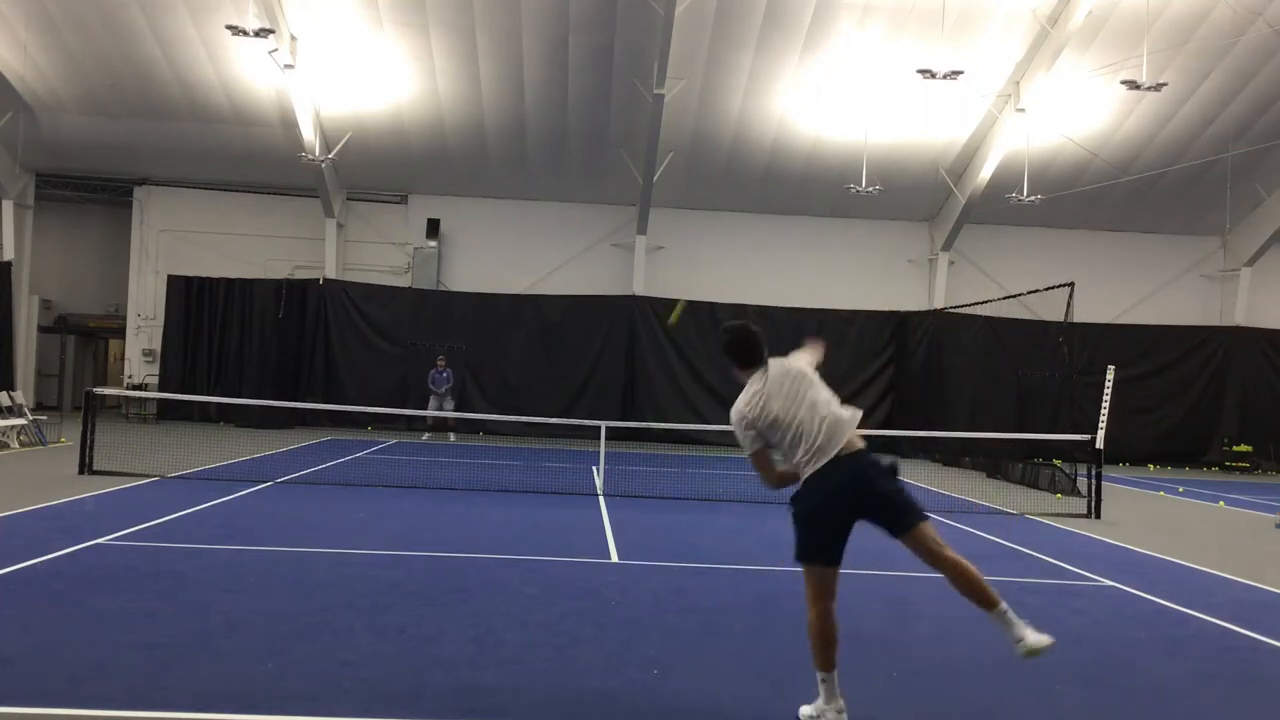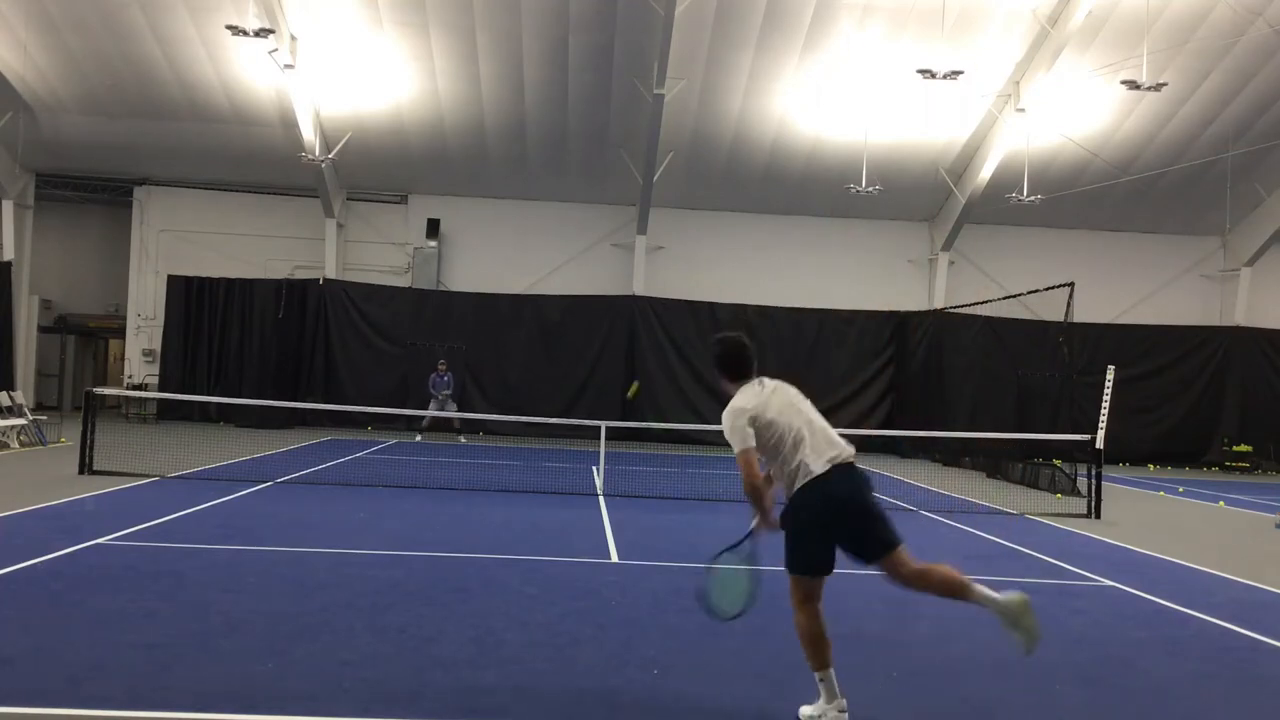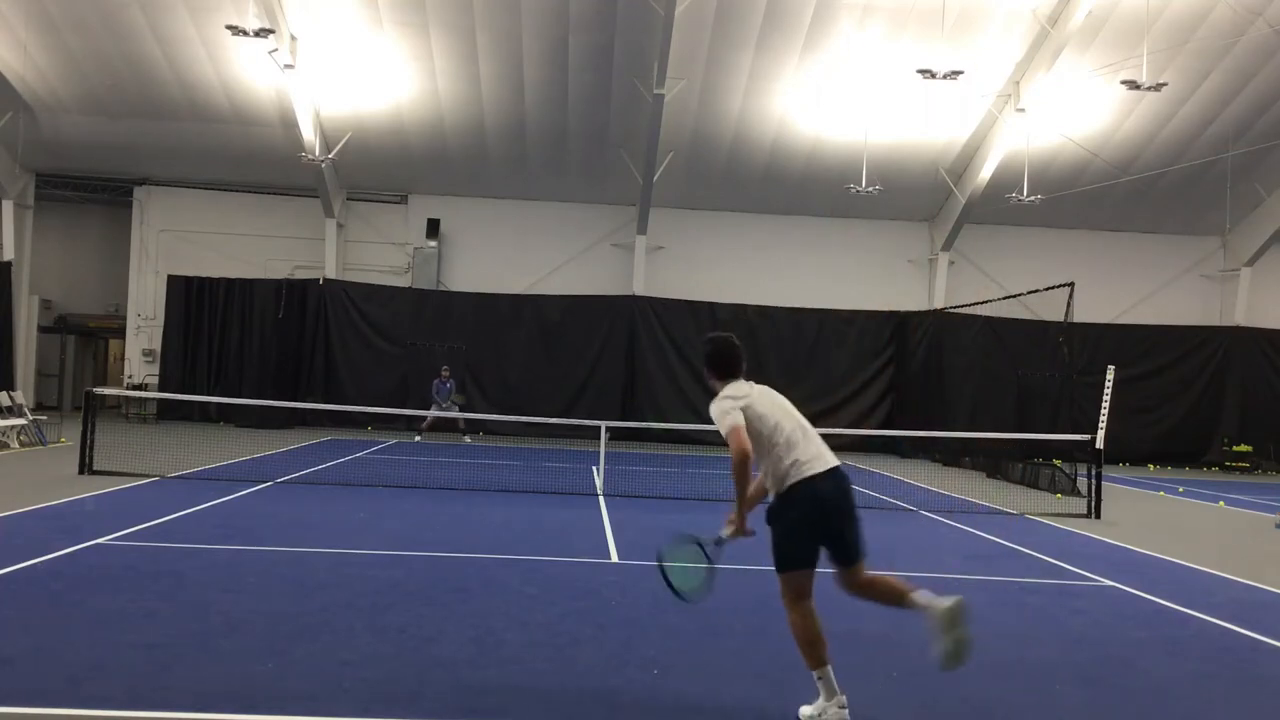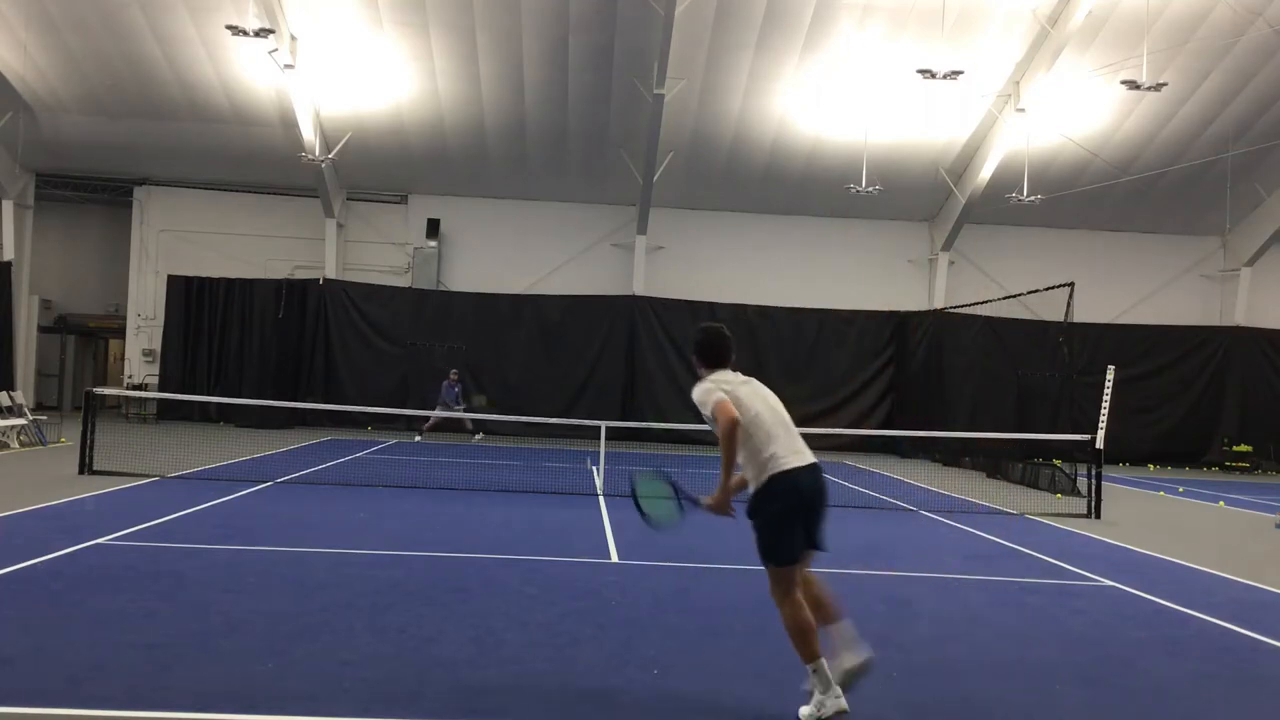
dt=0.1s
person 1, frame 1
left shoulder: (743, 408)
right shoulder: (794, 367)
left elbow: (768, 475)
right elbow: (816, 349)
left hip: (821, 487)
right hip: (862, 465)
left knee: (819, 595)
right knee: (935, 552)
right ankle: (1016, 628)
person 1, frame 2
left shoulder: (735, 414)
right shoulder: (778, 389)
left elbow: (752, 480)
left wrist: (765, 515)
left hip: (809, 500)
right hip: (846, 479)
left knee: (804, 602)
right knee: (906, 572)
right ankle: (999, 602)
person 1, frame 3
left shoulder: (722, 403)
right shoulder: (763, 392)
left elbow: (741, 451)
left wrist: (740, 513)
right wrist: (754, 494)
left hip: (797, 498)
right hip: (833, 480)
left knee: (796, 599)
right knee: (857, 582)
right ankle: (936, 608)
person 1, frame 4
left shoulder: (707, 388)
right shoulder: (752, 384)
left elbow: (730, 421)
left wrist: (724, 489)
right wrist: (735, 485)
left hip: (777, 486)
right hip: (809, 475)
left knee: (786, 592)
right knee: (798, 576)
right ankle: (850, 648)
